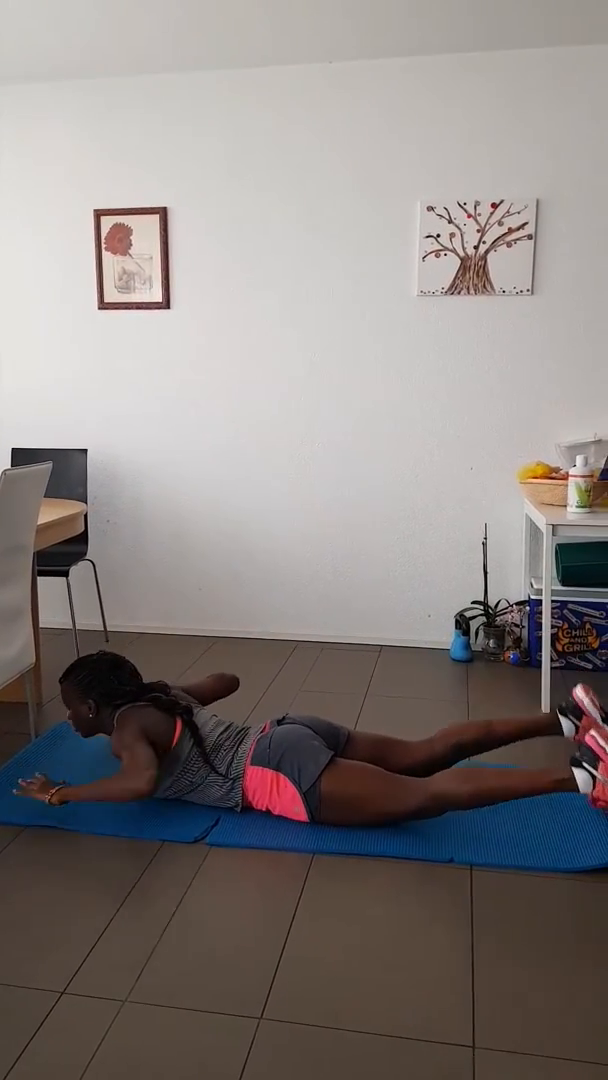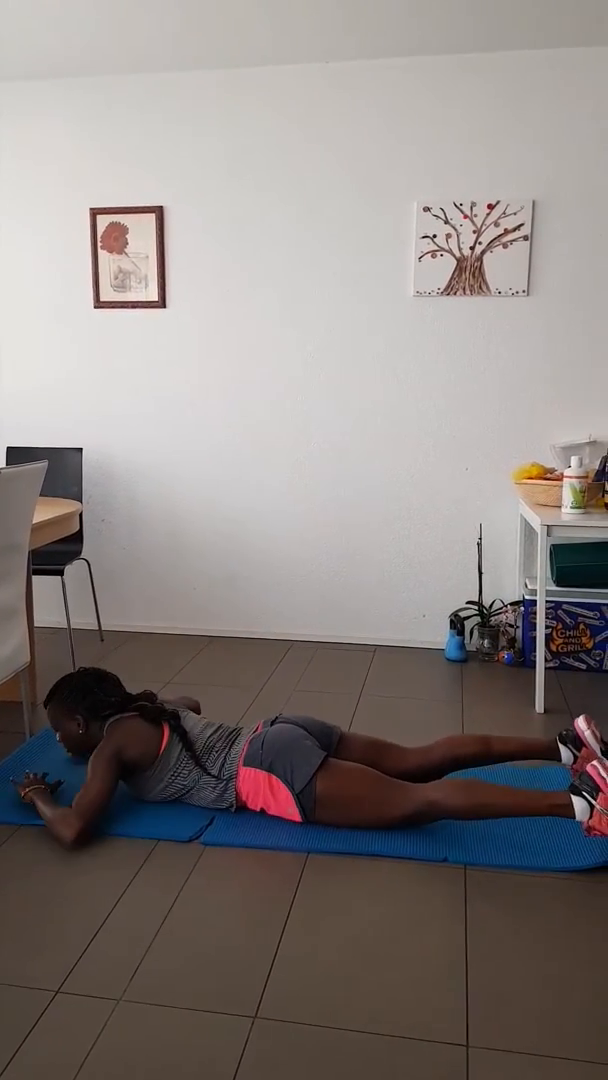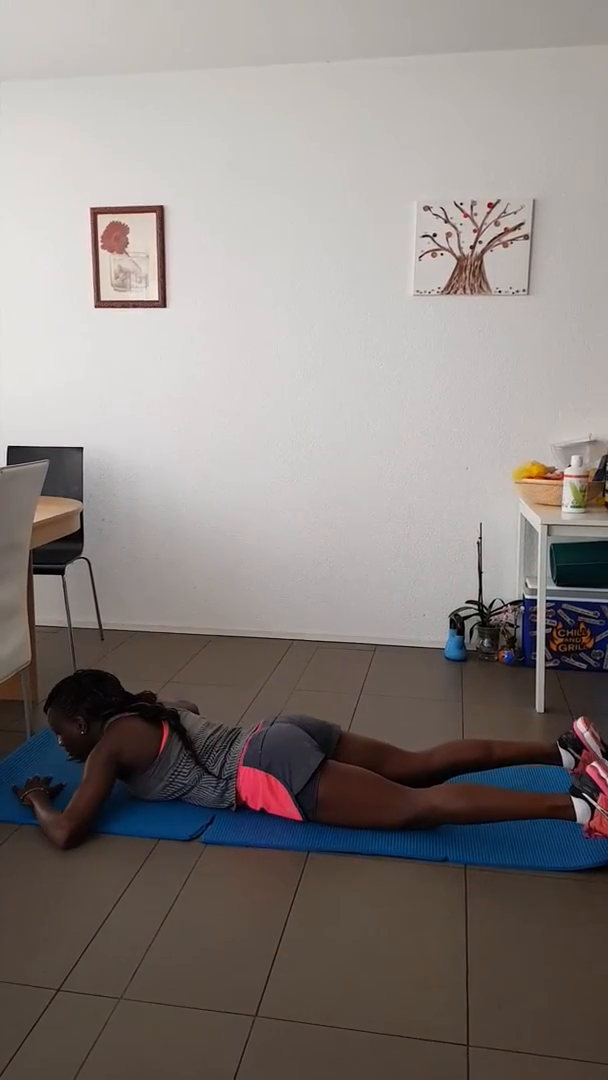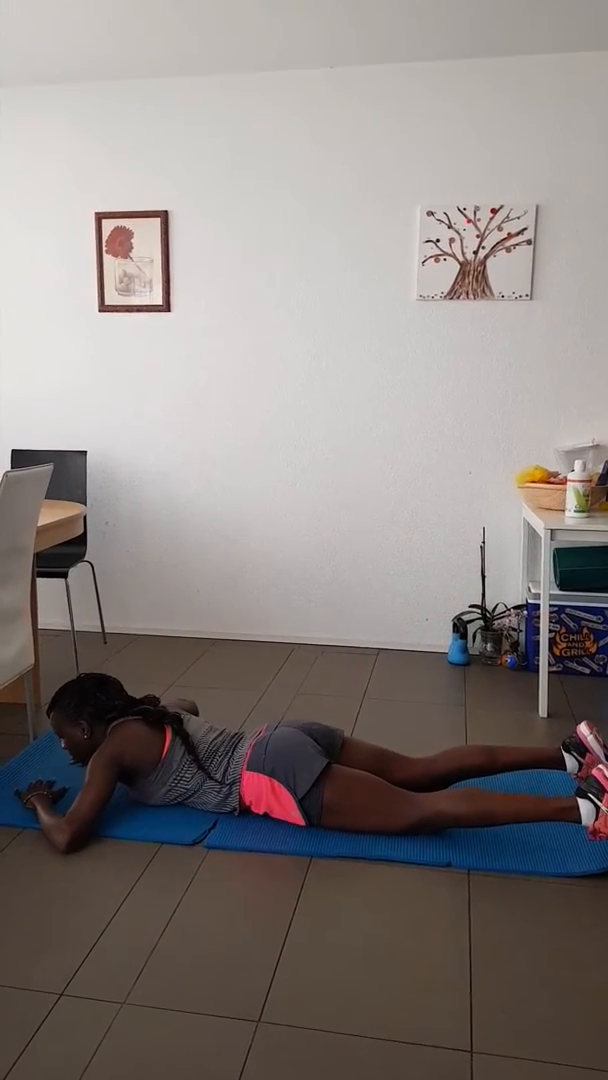
dt=0.4s
person 1, frame 1
left shoulder: (126, 728)
right shoulder: (163, 697)
left elbow: (142, 782)
right elbow: (227, 679)
left wrist: (60, 793)
left hip: (283, 774)
right hip: (291, 738)
left knee: (425, 796)
right knee: (427, 754)
person 1, frame 2
left shoulder: (111, 745)
right shoulder: (147, 710)
left elbow: (73, 830)
left wrist: (39, 798)
left hip: (275, 774)
right hip: (285, 739)
left knee: (420, 801)
right knee: (420, 762)
person 1, frame 3
left shoulder: (108, 746)
right shoulder: (147, 710)
left elbow: (66, 832)
left wrist: (37, 801)
left hip: (273, 773)
right hip: (286, 738)
left knee: (419, 806)
right knee: (420, 766)
person 1, frame 4
left shoulder: (111, 749)
right shoulder: (150, 713)
left elbow: (68, 837)
left wrist: (40, 805)
left hip: (277, 778)
right hip: (289, 744)
left knee: (423, 811)
right knee: (423, 772)
